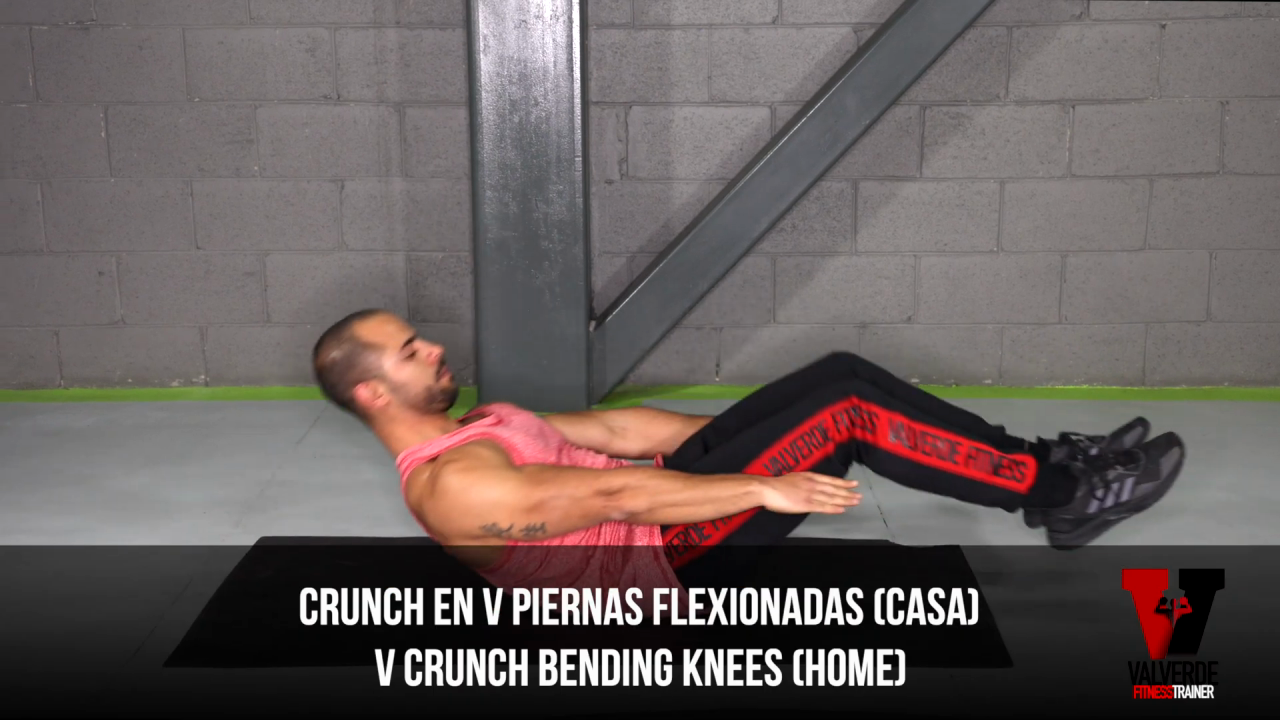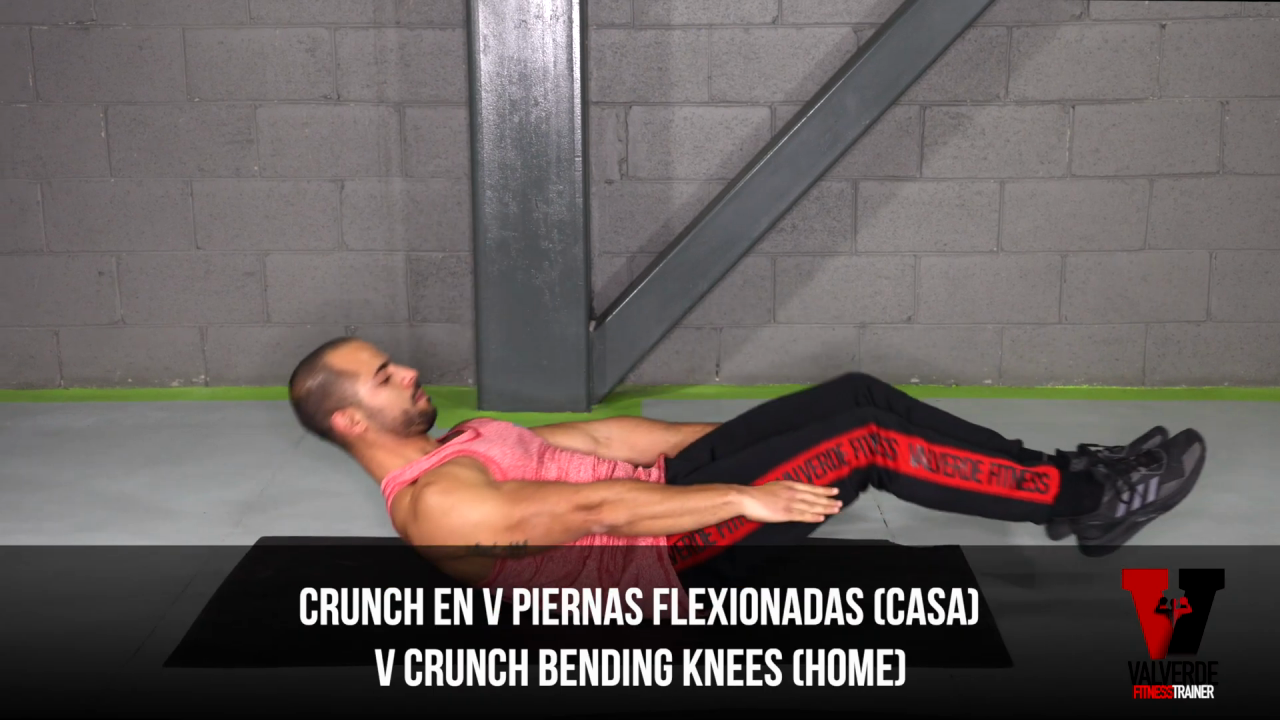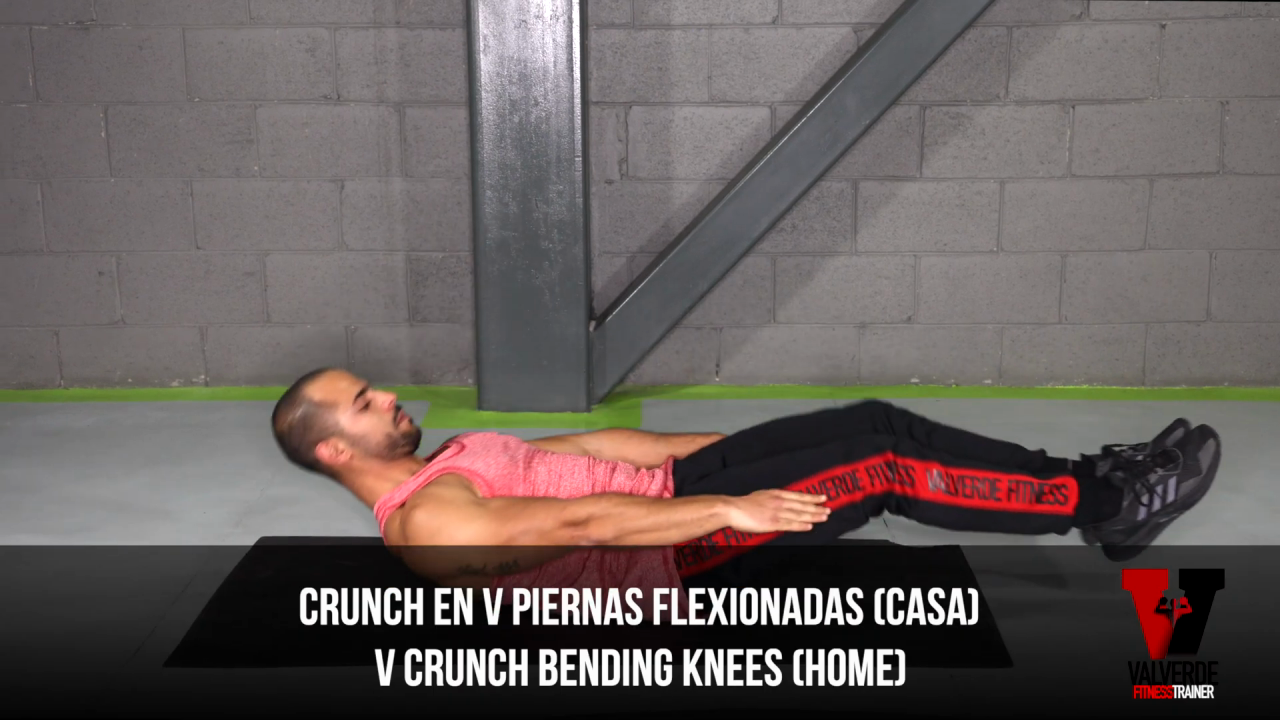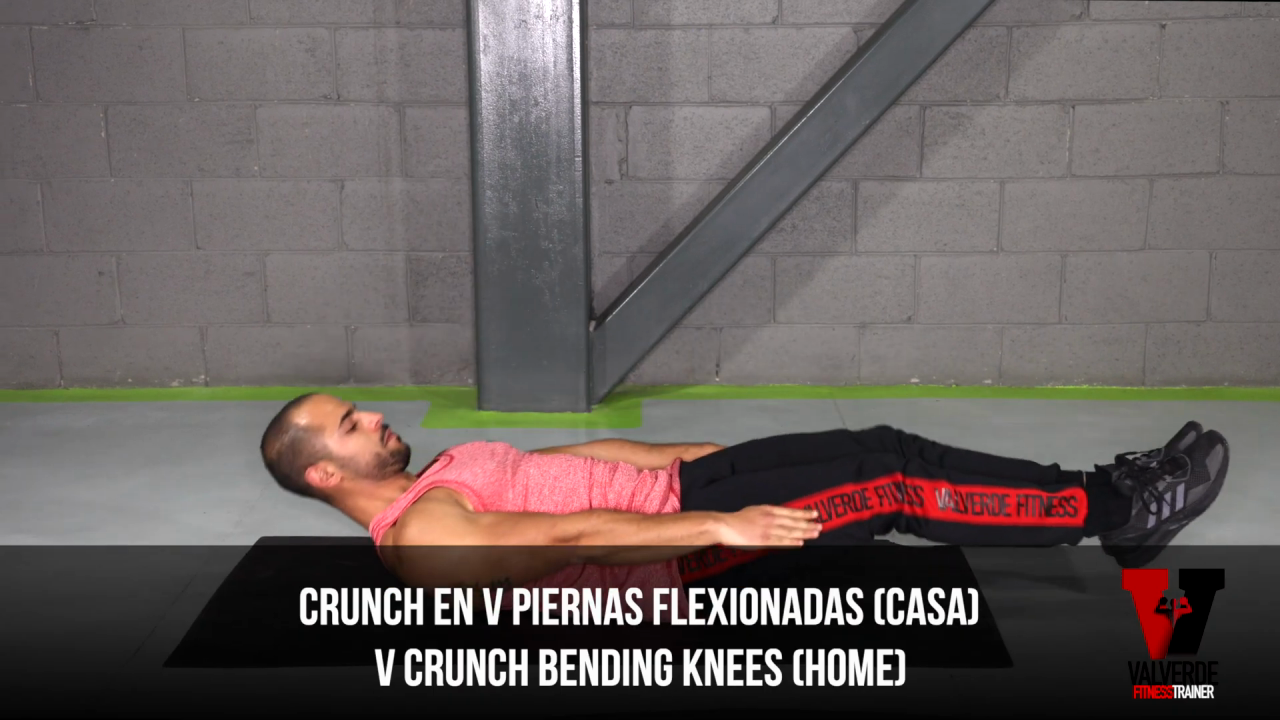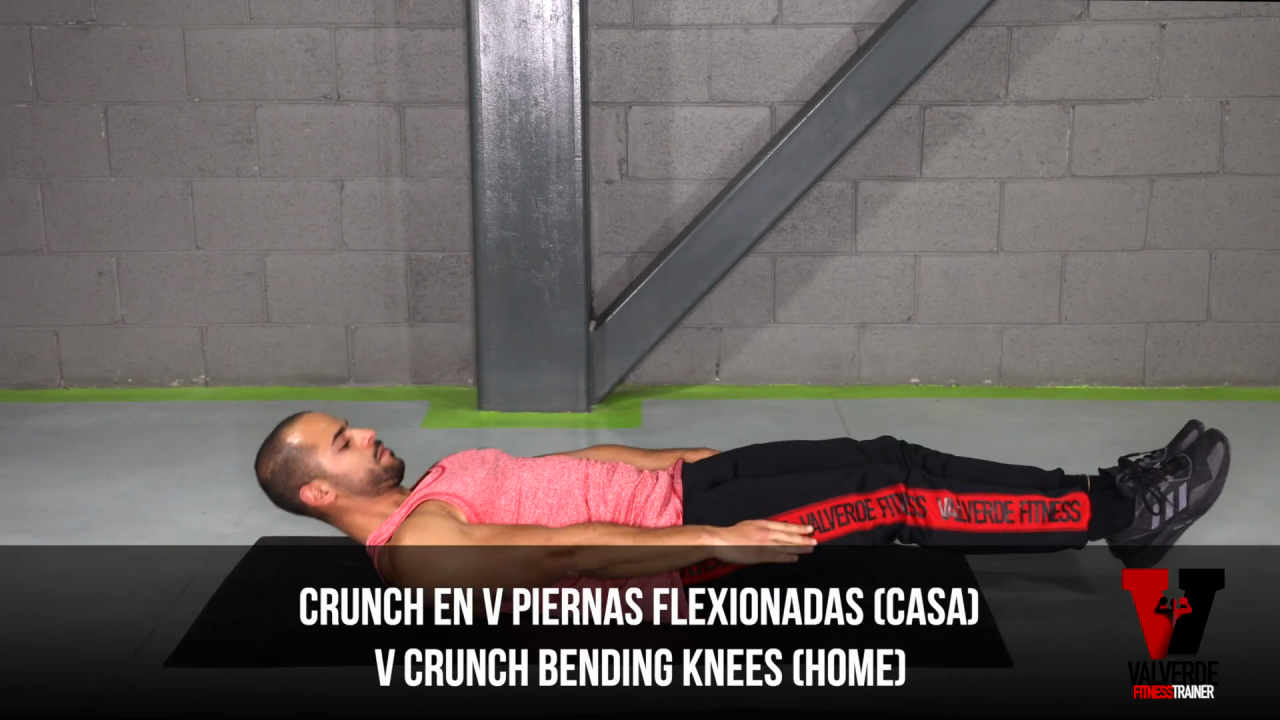
dt=0.2s
person 1, frame 1
left shoulder: (470, 431)
right shoulder: (452, 488)
left elbow: (611, 430)
right elbow: (609, 499)
left wrist: (753, 434)
right wrist: (761, 488)
left hip: (658, 507)
right hip: (665, 556)
left knee: (839, 379)
right knee: (847, 416)
left ankle: (1043, 466)
right ankle: (1060, 495)
person 1, frame 2
left shoulder: (456, 448)
right shoulder: (435, 505)
left elbow: (596, 439)
right elbow: (592, 513)
left wrist: (727, 440)
right wrist: (745, 497)
left hip: (665, 492)
right hip: (669, 556)
left knee: (855, 397)
right knee: (864, 443)
left ankle: (1063, 479)
right ankle: (1084, 502)
person 1, frame 3
left shoulder: (447, 464)
right shoulder: (425, 523)
left elbow: (587, 448)
right elbow: (579, 527)
left wrist: (718, 449)
right wrist: (732, 506)
left hip: (670, 489)
right hip: (668, 558)
left knee: (871, 423)
right knee: (880, 468)
left ankle: (1089, 483)
right ankle: (1108, 507)
person 1, frame 4
left shoulder: (440, 478)
right shoulder: (417, 537)
left elbow: (582, 456)
right elbow: (570, 542)
left wrist: (704, 456)
right wrist: (720, 526)
left hip: (674, 489)
right hip: (673, 554)
left knee: (879, 448)
right knee: (889, 490)
left ankle: (1104, 494)
right ankle: (1117, 513)
person 1, frame 5
left shoulder: (439, 489)
right shoulder: (414, 550)
right elbow: (566, 553)
left wrist: (685, 463)
right wrist: (716, 542)
left hip: (677, 484)
right hip: (674, 546)
left knee: (885, 459)
right knee: (895, 502)
left ankle: (1109, 498)
right ankle: (1119, 516)
